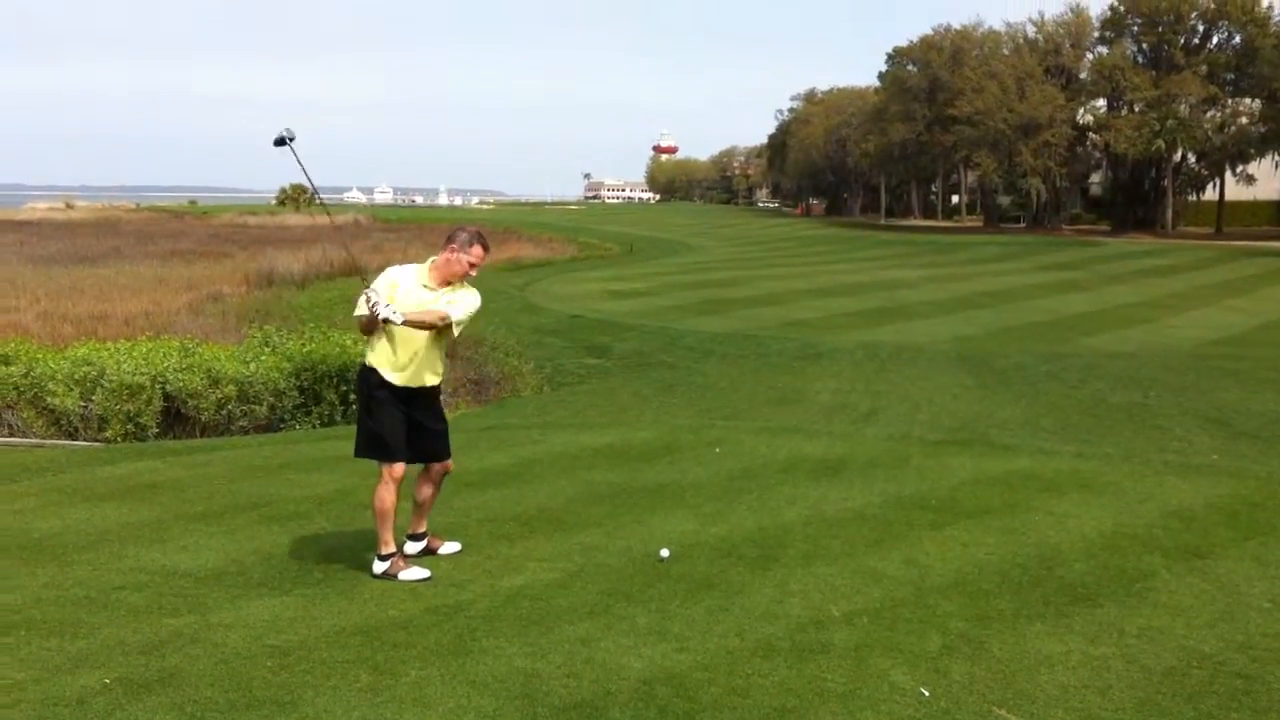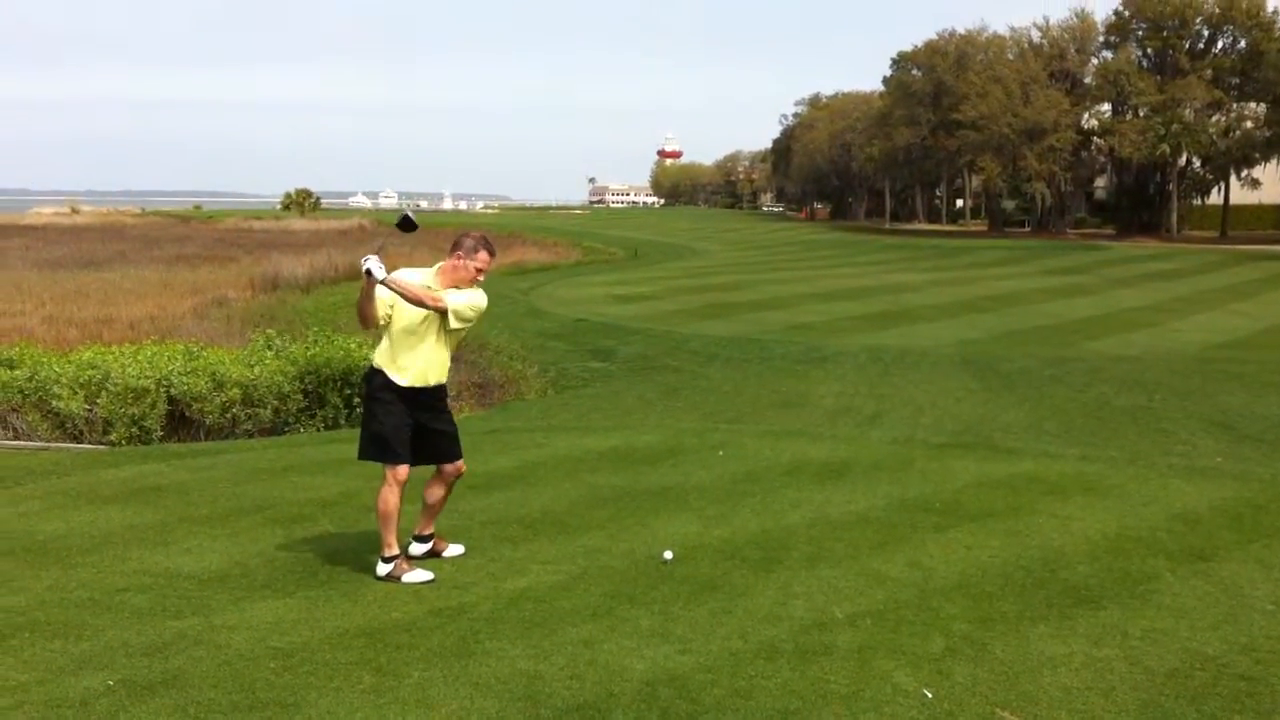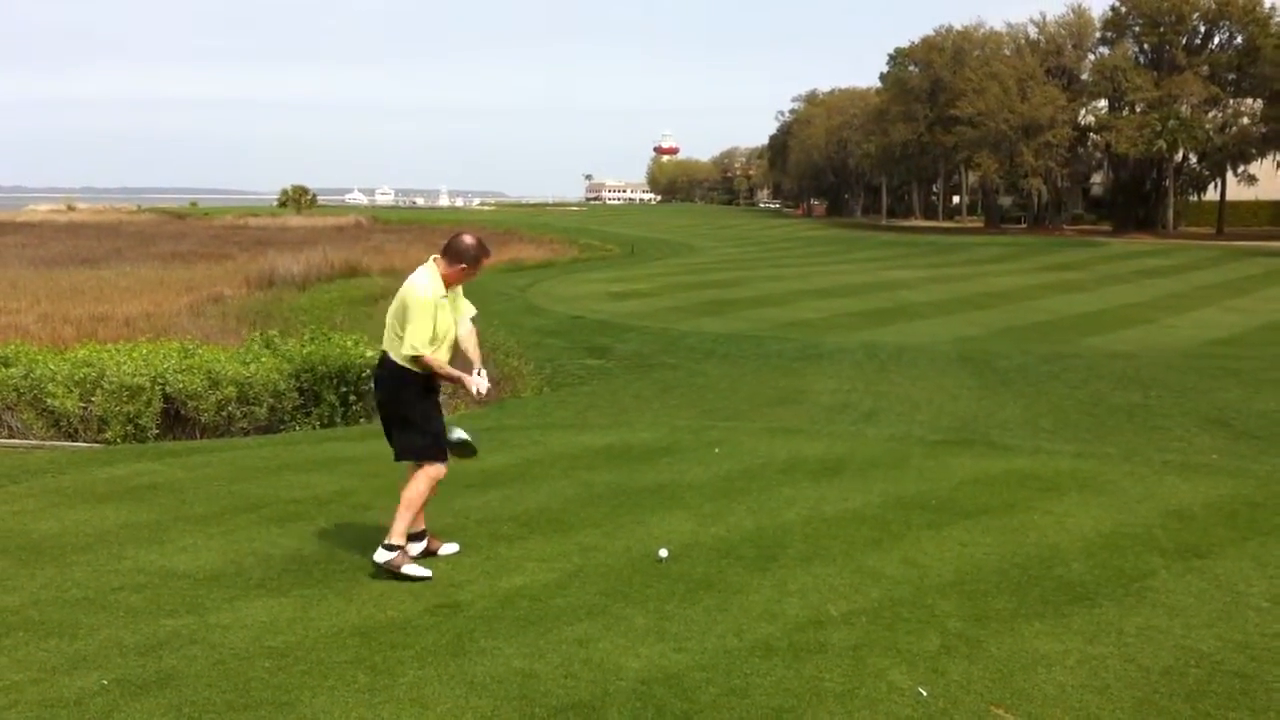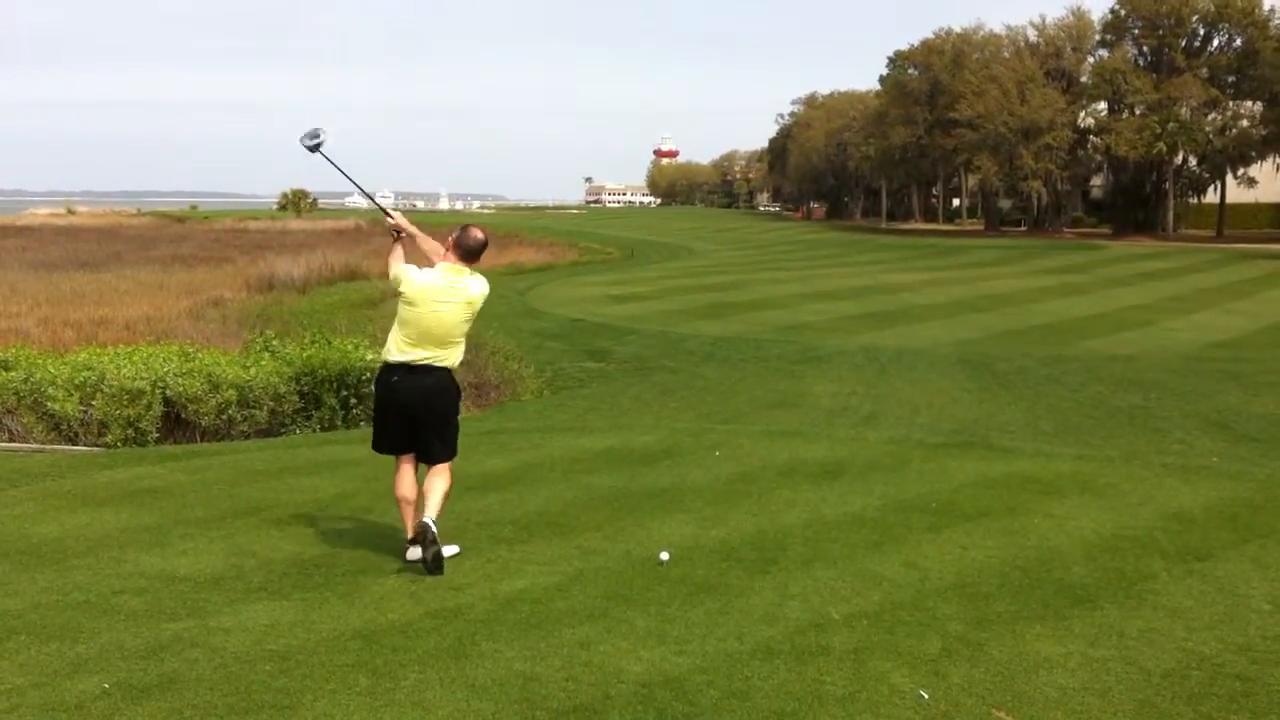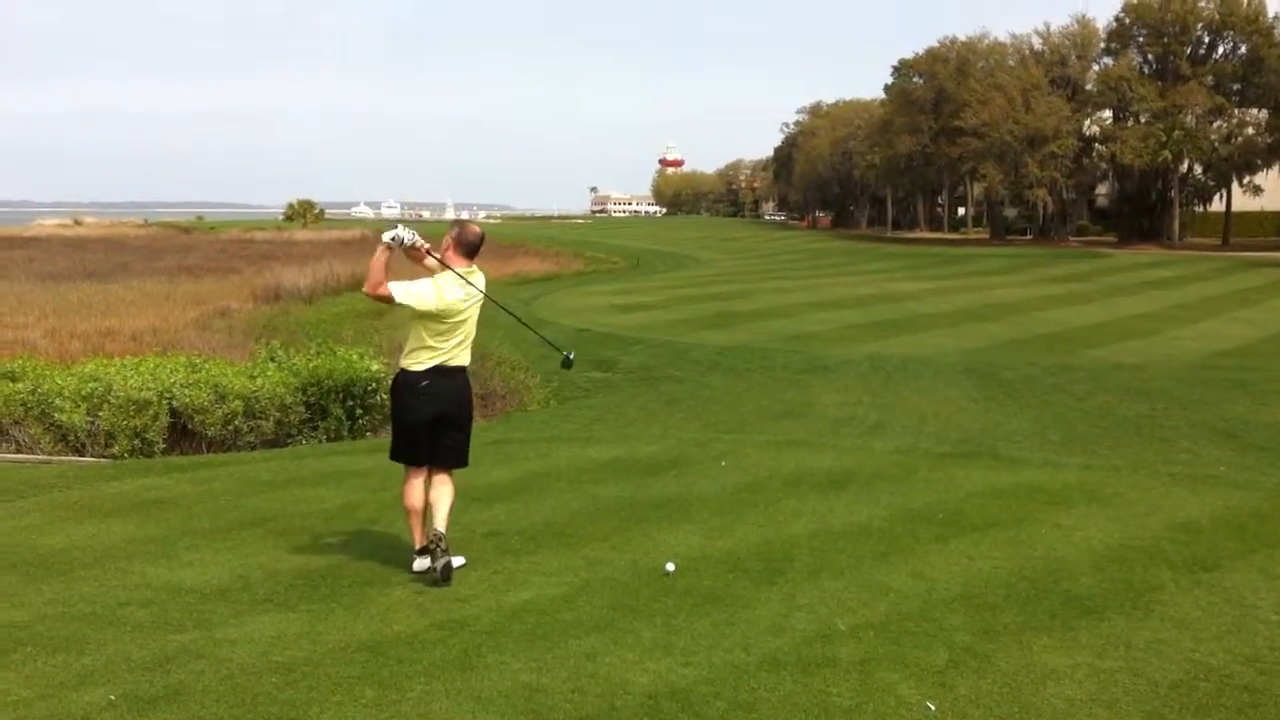
dt=0.3s
person 1, frame 1
left shoulder: (468, 296)
right shoulder: (396, 276)
left elbow: (440, 319)
right elbow: (365, 326)
left wrist: (397, 314)
right wrist: (376, 315)
left hip: (425, 390)
right hip: (382, 384)
left knee: (439, 465)
right knee: (393, 470)
left ankle: (418, 537)
right ankle: (386, 556)
person 1, frame 2
left shoulder: (474, 299)
right shoulder: (405, 277)
left elbow: (432, 302)
right elbow: (368, 320)
left wrist: (385, 278)
right wrist: (369, 283)
left hip: (431, 393)
right hip: (387, 387)
left knee: (452, 467)
right knee: (397, 473)
left ankle: (423, 537)
right ankle: (389, 559)
person 1, frame 3
left shoulder: (448, 283)
right shoulder: (422, 293)
left elbow: (463, 325)
right elbow: (422, 357)
left wrist: (478, 367)
right wrist: (462, 379)
left hip: (420, 382)
right hip: (404, 383)
left knee: (431, 458)
right knee: (433, 466)
left ankle: (417, 537)
right ankle: (391, 548)
person 1, frame 4
left shoulder: (414, 280)
right shoulder: (478, 287)
left elbow: (395, 262)
right elbow: (443, 260)
left wrist: (401, 234)
right wrist: (410, 230)
left hip: (395, 378)
right hip: (438, 384)
left knee: (406, 461)
right knee: (440, 464)
left ankle: (415, 540)
right ankle: (429, 521)
person 1, frame 5
left shoulder: (435, 291)
right shoulder: (476, 280)
left elbow: (373, 288)
right elbow: (436, 264)
left wrist: (388, 243)
right wrist: (413, 245)
left hip: (417, 385)
right hip: (455, 386)
left knee: (415, 470)
right knee: (442, 472)
left ankle: (421, 551)
right ankle: (439, 533)
